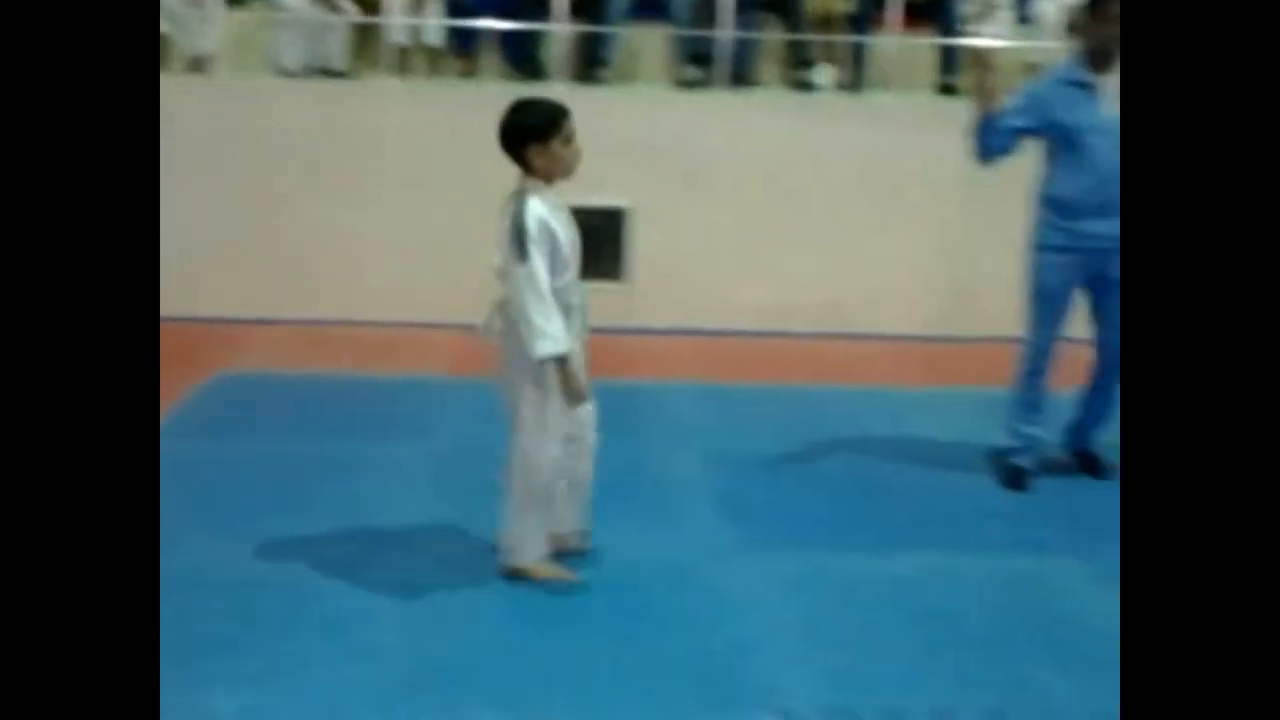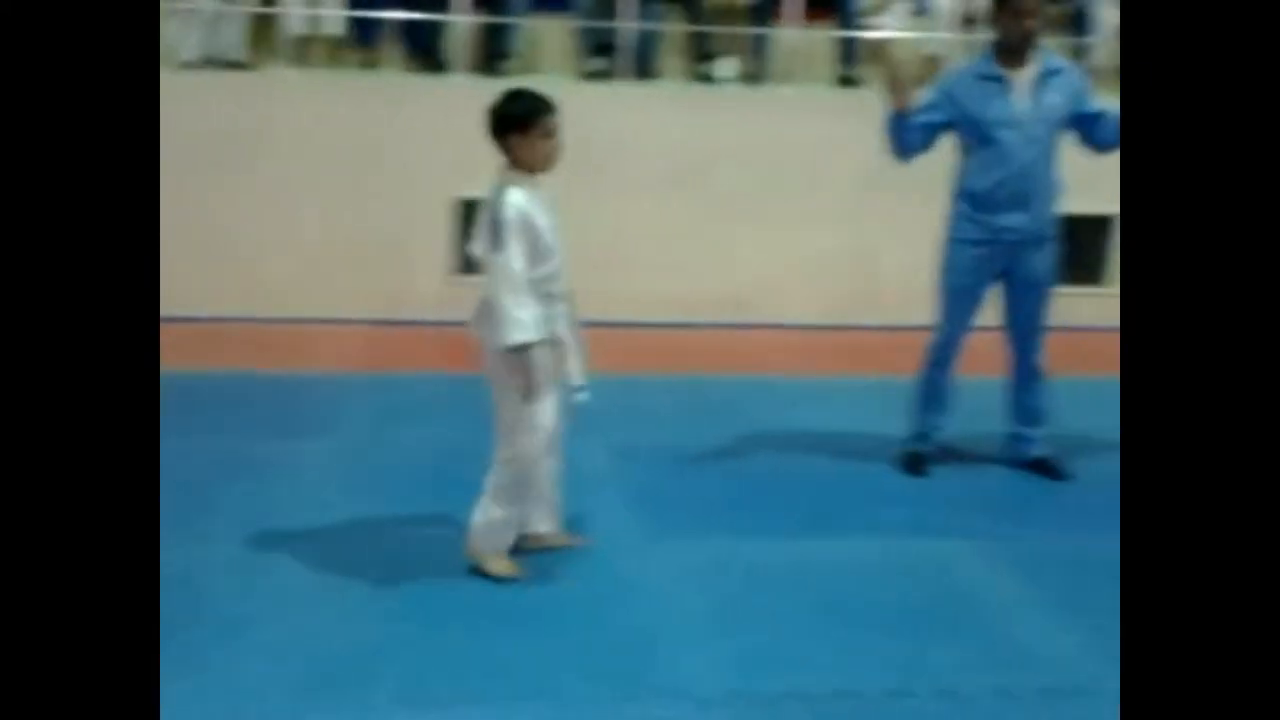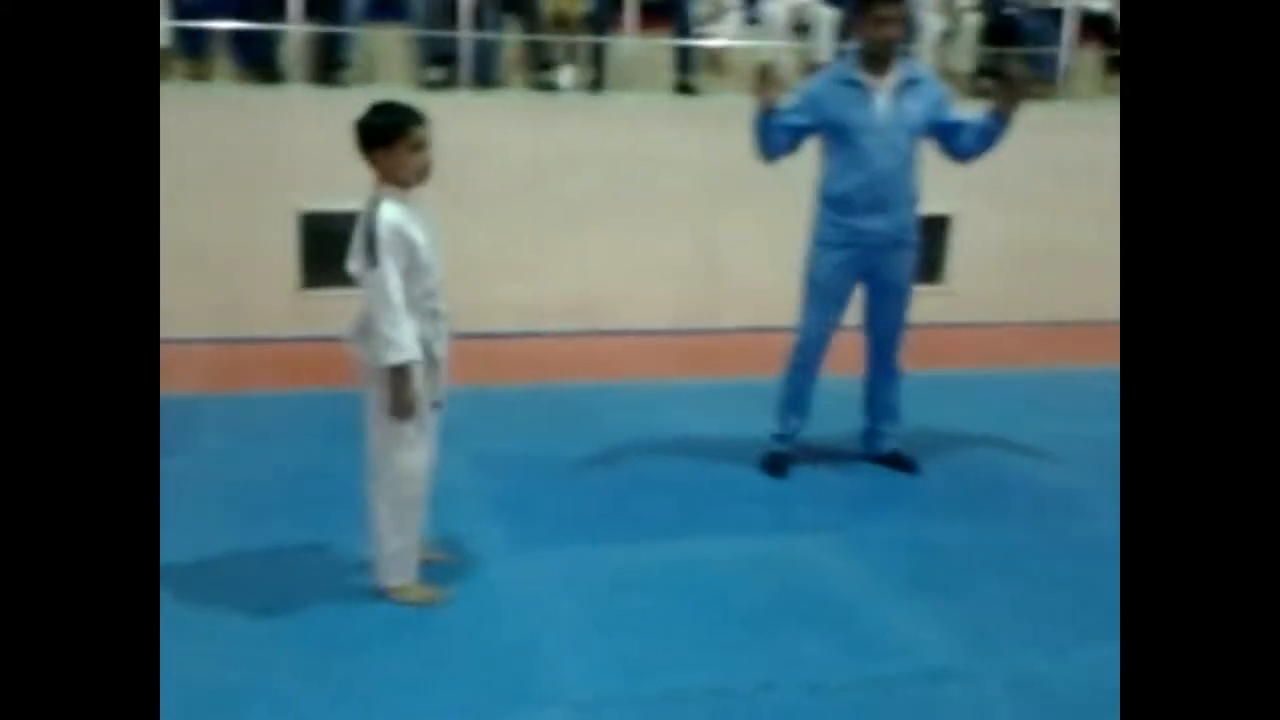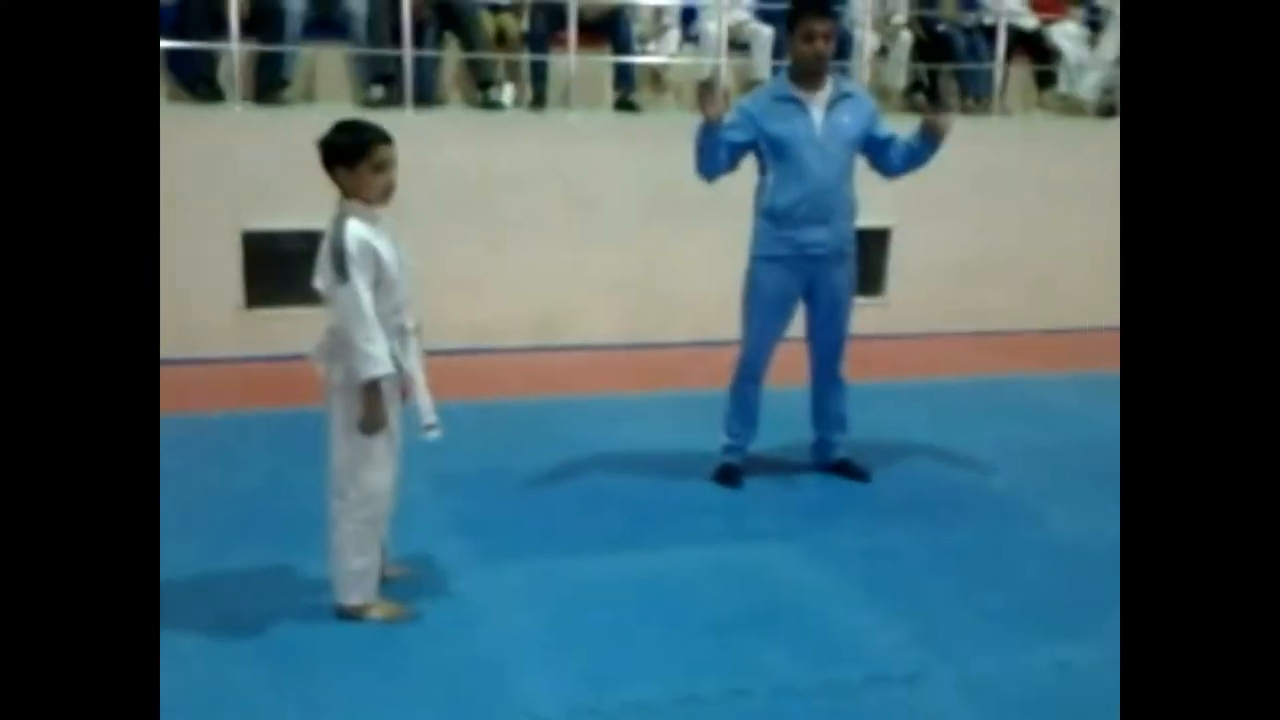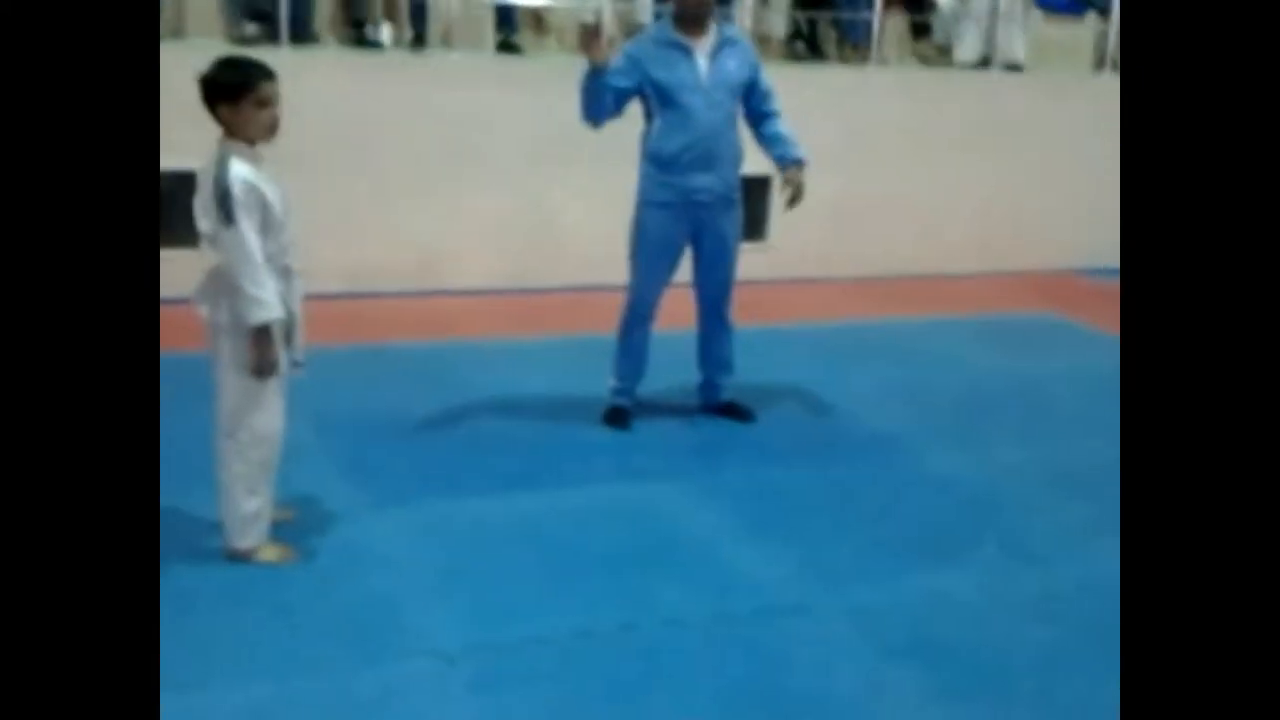
dt=0.4s
person 1, frame 1
left shoulder: (548, 203)
right shoulder: (532, 214)
right elbow: (534, 295)
right wrist: (563, 364)
left hip: (554, 340)
right hip: (539, 347)
left knee: (577, 436)
right knee: (540, 449)
left ankle: (555, 528)
right ankle: (523, 554)
person 1, frame 2
left shoulder: (530, 196)
right shoulder: (509, 204)
right elbow: (506, 284)
left wrist: (559, 342)
right wrist: (523, 354)
left hip: (541, 333)
right hip: (519, 338)
left knee: (544, 436)
right knee: (524, 439)
left ankle: (538, 525)
right ankle: (488, 542)
person 1, frame 3
left shoulder: (402, 211)
right shoulder: (384, 219)
right elbow: (386, 303)
right wrist: (400, 375)
left hip: (416, 352)
right hip: (398, 357)
left knee: (416, 459)
right knee: (401, 465)
left ankle: (407, 545)
right ankle: (396, 576)
person 1, frame 4
left shoulder: (369, 228)
right shoulder: (350, 236)
right elbow: (356, 319)
left wrist: (396, 376)
right wrist: (372, 391)
left hip: (379, 369)
right hip: (362, 375)
left knee: (379, 476)
right knee: (363, 481)
left ankle: (370, 561)
right ankle: (356, 593)
person 1, frame 5
left shoulder: (243, 167)
right shoulder: (235, 177)
right elbow: (243, 261)
right wrist: (263, 334)
left hip: (257, 311)
right hip: (248, 317)
left knee: (259, 421)
right knee: (254, 424)
left ankle: (254, 506)
right ankle: (247, 535)
person 2, frame 1
right shoulder: (1052, 89)
right elbow: (992, 149)
right wrist: (989, 112)
left hip: (1116, 245)
right hip: (1062, 242)
left knee: (1114, 351)
right knee: (1040, 349)
left ankle: (1081, 437)
right ankle: (1021, 451)
person 2, frame 2
left shoulder: (1068, 80)
right shoulder: (962, 83)
left elbow: (1101, 134)
right elbow: (907, 146)
left wrist: (1118, 120)
right wrist: (902, 112)
left hip: (1036, 239)
right hip: (974, 235)
left knee: (1028, 348)
right knee: (947, 341)
left ankle: (1029, 444)
right ankle: (921, 439)
person 2, frame 3
left shoulder: (926, 89)
right shoulder: (825, 89)
left elbow: (961, 145)
right elbow: (773, 147)
left wrist: (1000, 116)
right wrist: (769, 109)
left hip: (897, 241)
right hip: (837, 239)
left knee: (885, 346)
right knee: (812, 341)
left ankle: (881, 440)
right ankle: (783, 441)
person 2, frame 4
left shoulder: (857, 104)
right shoulder: (760, 106)
left elbow: (890, 159)
right elbow: (712, 167)
left wrist: (926, 141)
right wrist: (712, 125)
left hip: (836, 254)
right hip: (777, 254)
left knee: (829, 357)
right knee: (755, 356)
left ankle: (830, 449)
right ankle: (734, 452)
person 2, frame 5
left shoulder: (741, 50)
right shoulder: (645, 50)
left elbow: (764, 114)
right elbow: (598, 112)
left wrist: (789, 158)
right wrist: (597, 68)
left hip: (722, 200)
right hip: (664, 199)
left knee: (716, 302)
right knee: (643, 301)
left ankle: (715, 391)
right ankle: (622, 395)
